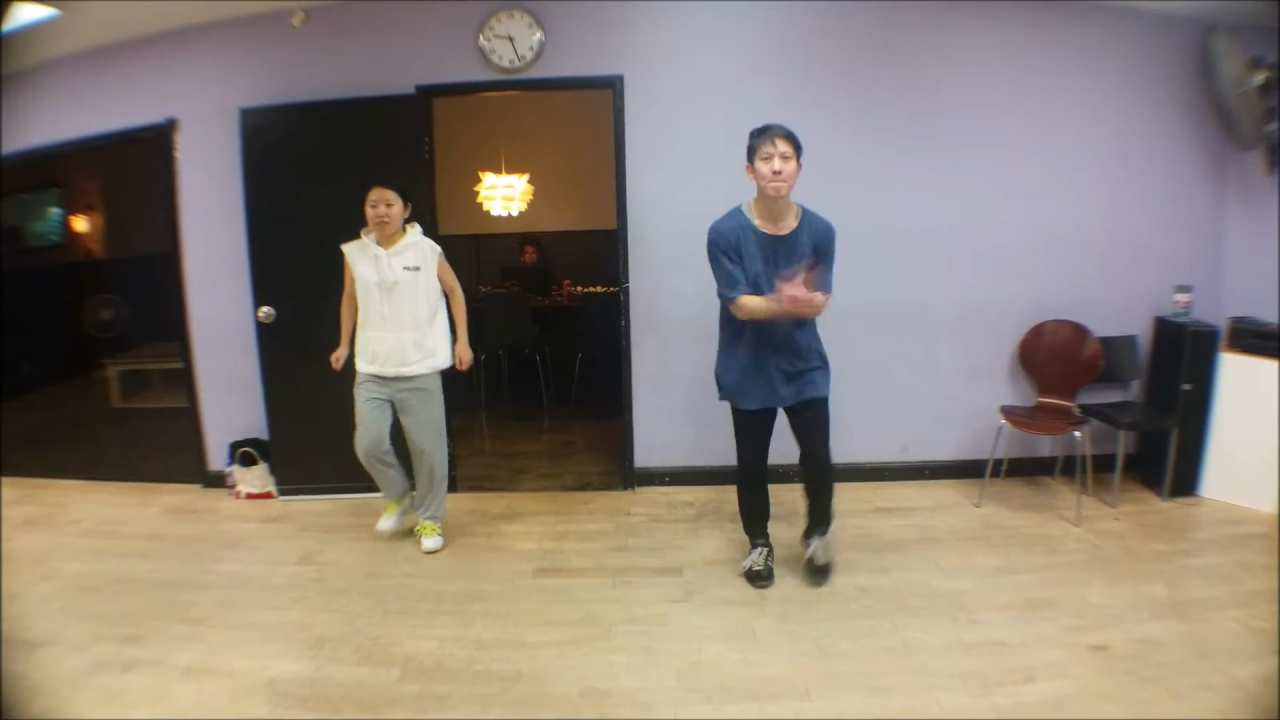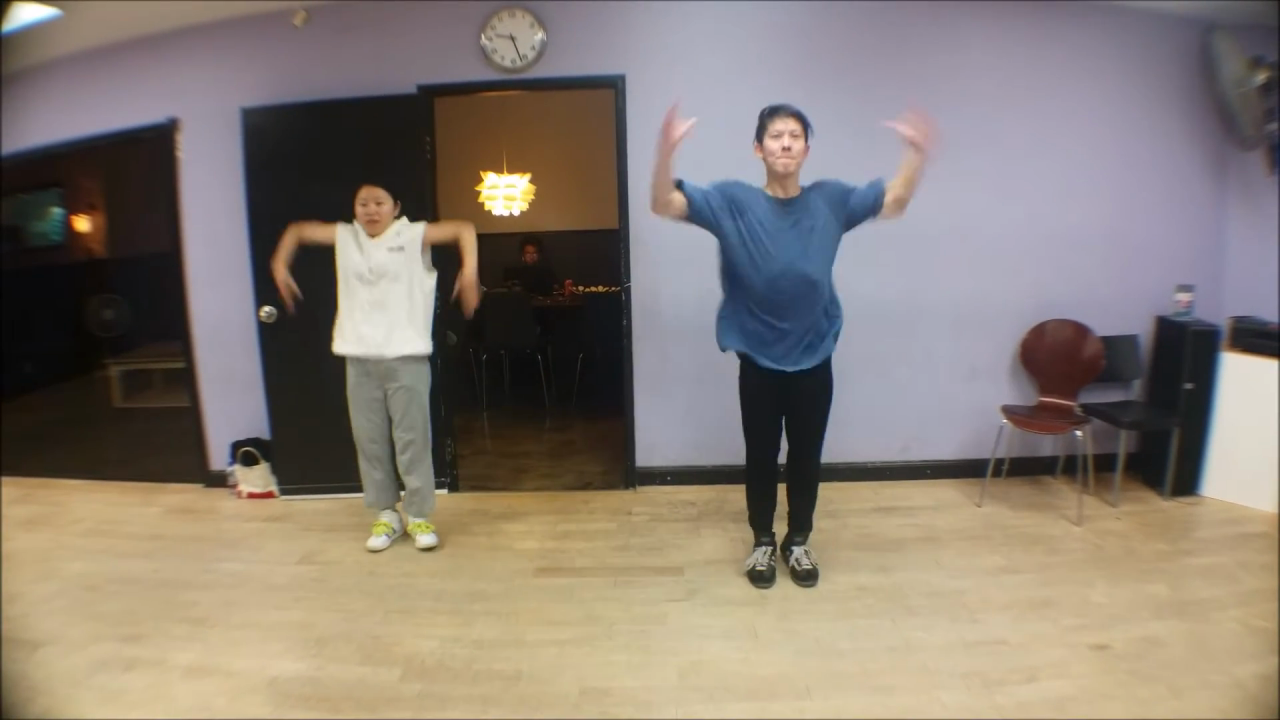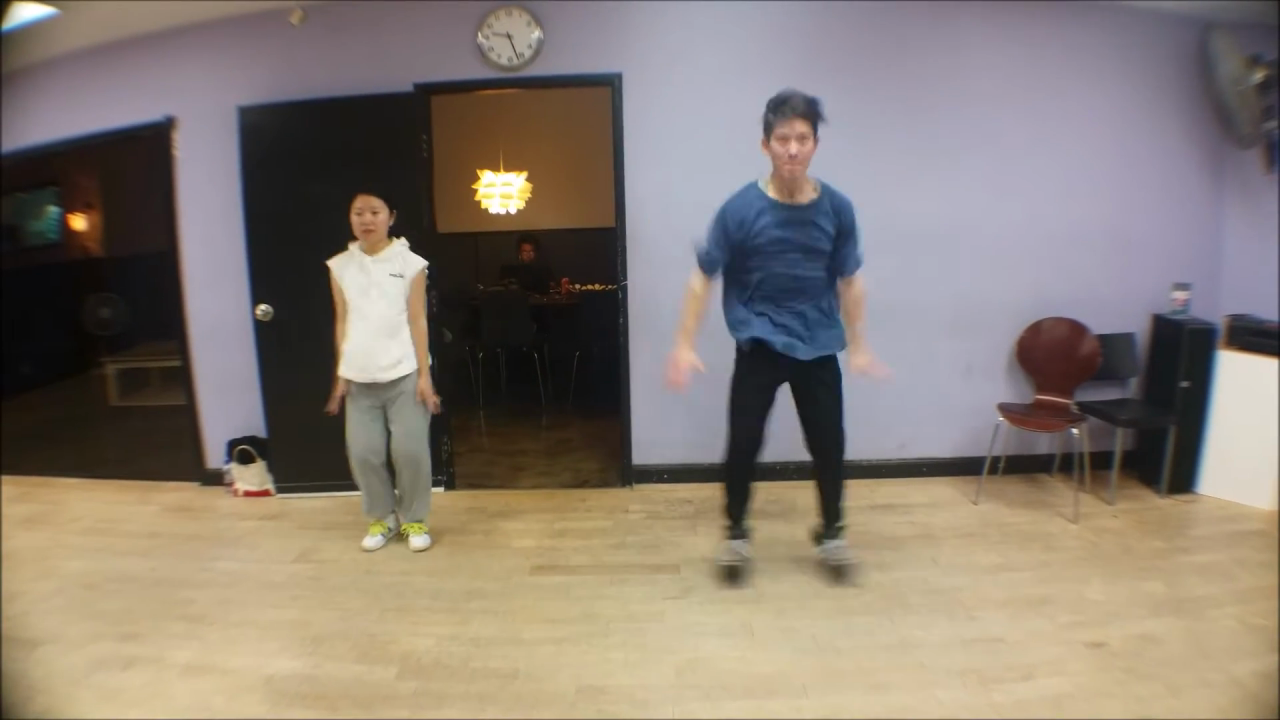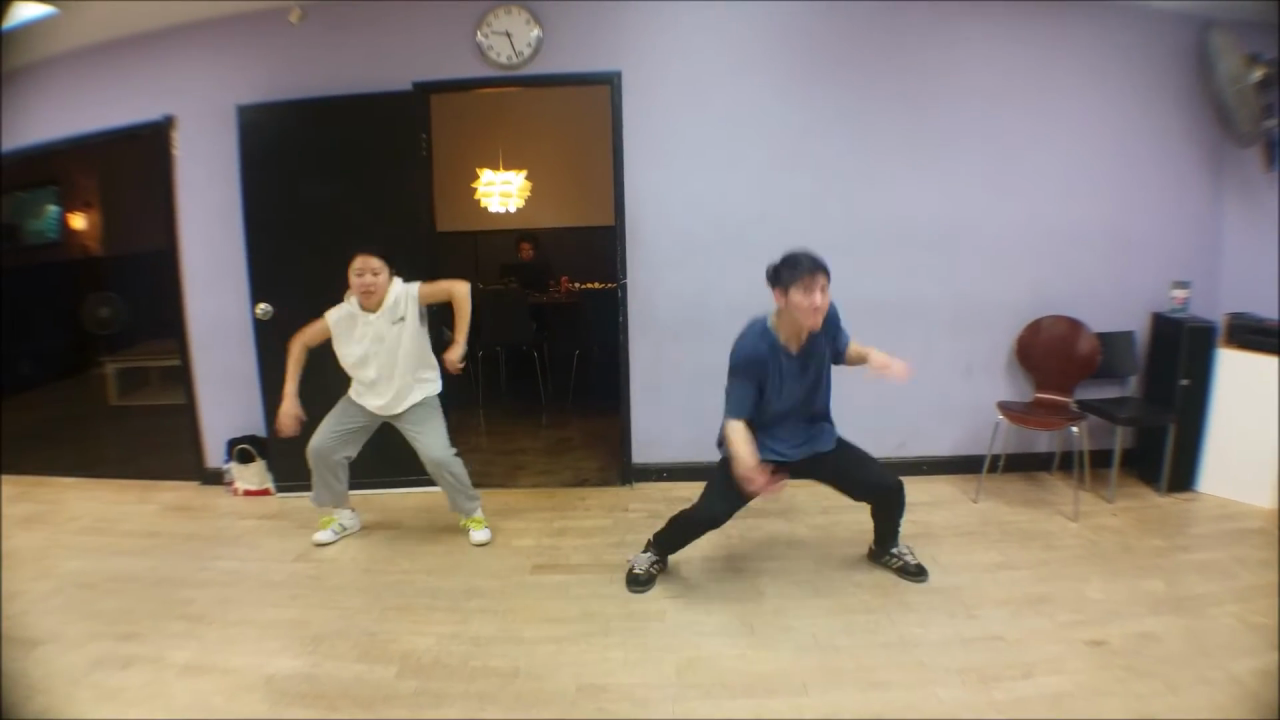
dt=0.4s
person 1, frame 1
left shoulder: (819, 231)
right shoulder: (726, 232)
left elbow: (818, 304)
right elbow: (739, 306)
left wrist: (802, 300)
right wrist: (780, 303)
left hip: (804, 367)
right hip: (748, 370)
left knee: (816, 458)
right knee: (751, 463)
left ankle: (817, 534)
right ankle: (759, 543)
person 1, frame 2
left shoulder: (829, 200)
right shoulder: (733, 200)
left elbow: (893, 202)
right elbow: (665, 205)
left wrist: (916, 154)
right wrist: (668, 150)
left hip: (813, 355)
right hip: (758, 355)
left knee: (806, 456)
right knee: (761, 456)
left ankle: (797, 541)
right ankle: (763, 541)
person 1, frame 3
left shoulder: (835, 206)
right shoulder: (741, 208)
left elbow: (848, 282)
right elbow: (703, 277)
left wrist: (858, 345)
right wrist: (685, 345)
left hip: (817, 346)
right hip: (760, 343)
left knee: (828, 444)
right knee: (743, 443)
left ankle: (831, 531)
right ankle: (737, 532)
person 1, frame 4
left shoulder: (827, 321)
right shoulder: (752, 346)
left elbow: (843, 351)
right elbow: (735, 419)
left wrist: (871, 356)
right wrist: (748, 470)
left hip: (815, 438)
right hip: (760, 445)
left knee: (888, 487)
right knee: (709, 513)
left ankle: (886, 546)
right ankle: (655, 552)
person 2, frame 1
left shoulder: (425, 250)
right shoulder: (354, 253)
left elbow: (454, 290)
left wrist: (462, 340)
right wrist: (344, 343)
left hip: (420, 367)
right hip: (371, 369)
left knee: (427, 447)
right knee: (369, 444)
left ankle: (429, 519)
right ankle: (397, 498)
person 2, frame 2
left shoulder: (413, 237)
right shoulder: (344, 237)
left elbow: (463, 229)
right elbow: (299, 230)
left wrist: (469, 267)
right wrist: (280, 265)
left hip: (406, 358)
right hip: (359, 359)
left knee: (412, 440)
right knee: (369, 442)
left ankle: (419, 517)
right ankle: (387, 515)
person 2, frame 3
left shoulder: (410, 264)
right shoulder: (341, 267)
left elbow: (418, 321)
right elbow: (343, 324)
left wrist: (424, 376)
right wrist: (341, 377)
left hip: (405, 373)
right hip: (360, 375)
left knee: (409, 450)
right knee: (363, 453)
left ankle: (415, 520)
right ankle: (382, 518)
person 2, frame 4
left shoulder: (407, 297)
right shoulder: (339, 317)
left elbow: (460, 288)
right elbow: (300, 343)
left wrist: (458, 345)
right wrist: (288, 401)
left hip: (415, 395)
right hip: (364, 397)
left knee: (439, 456)
right knee: (320, 448)
left ankle: (472, 514)
right ankle: (342, 514)
